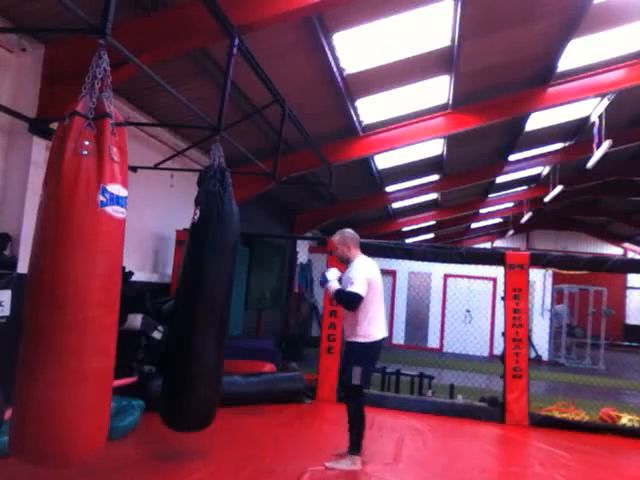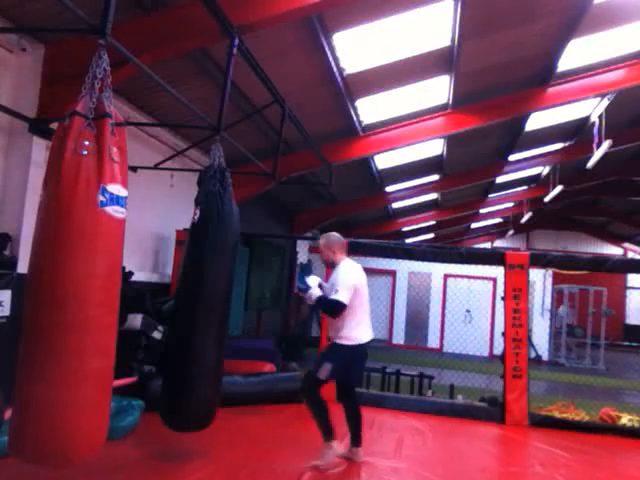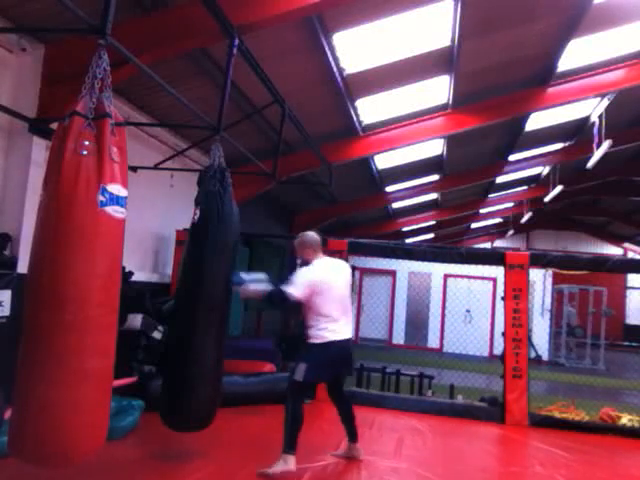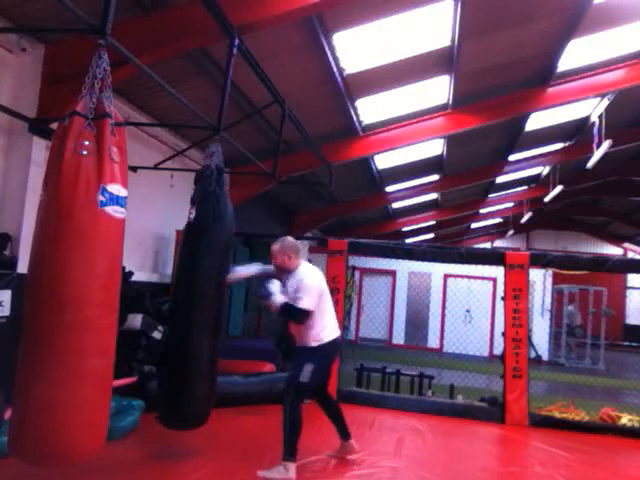
dt=0.2s
person 1, frame 1
left shoulder: (358, 268)
right shoulder: (365, 264)
left elbow: (352, 302)
left wrist: (332, 286)
right wrist: (339, 283)
left hip: (363, 340)
right hip: (367, 338)
left knee: (352, 394)
right knee: (351, 390)
left ankle: (354, 457)
right ankle: (355, 448)
person 1, frame 2
left shoulder: (344, 273)
right shoulder: (351, 268)
left elbow: (334, 309)
left wrist: (313, 293)
right wrist: (322, 288)
left hip: (347, 344)
right hip: (357, 342)
left knee: (310, 387)
right knee: (347, 393)
left ankle: (331, 444)
right ankle: (354, 448)
person 1, frame 3
left shoulder: (310, 273)
right shoulder: (343, 267)
left elbow: (281, 298)
left wrist: (252, 290)
left hip: (321, 344)
right hip: (343, 340)
left knee: (294, 395)
right knee: (337, 392)
left ankle: (288, 458)
right ankle: (353, 446)
person 1, frame 4
left shoulder: (306, 277)
right shoulder: (294, 273)
left elbow: (298, 315)
right elbow: (275, 278)
left wrist: (277, 299)
left hip: (318, 346)
right hip: (327, 343)
left knee: (292, 397)
right knee: (320, 391)
right ankle: (347, 443)
